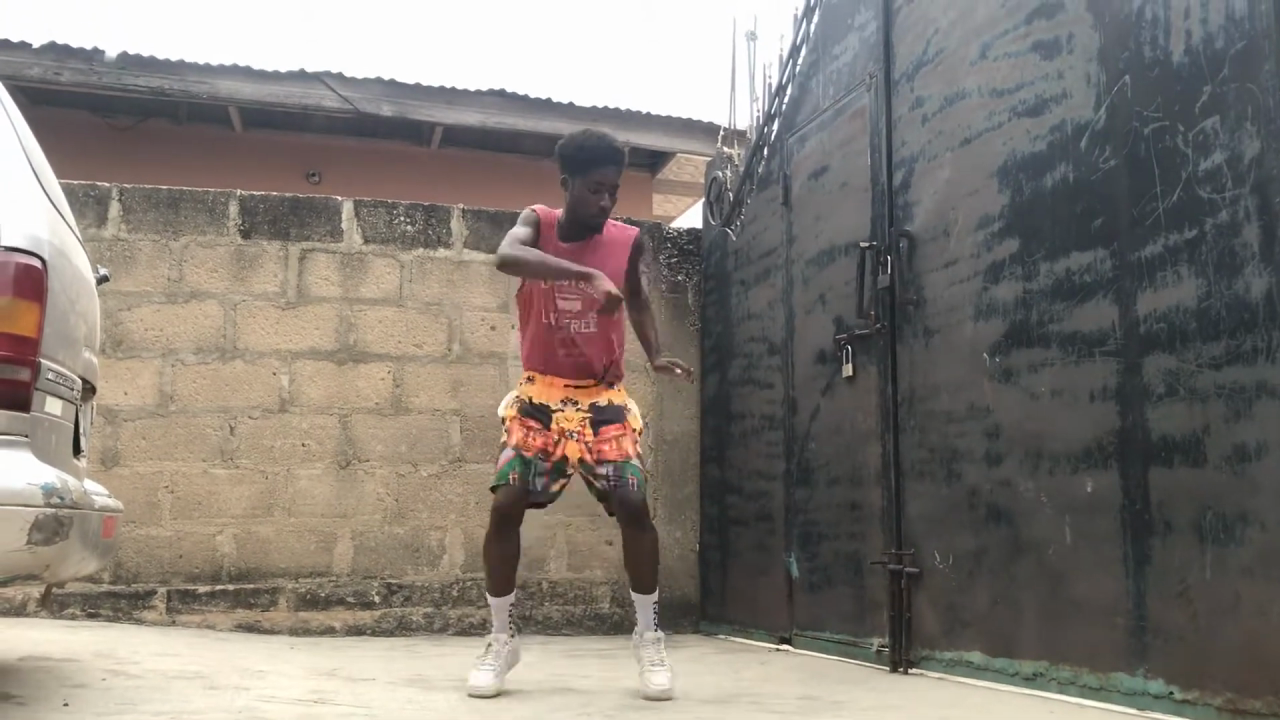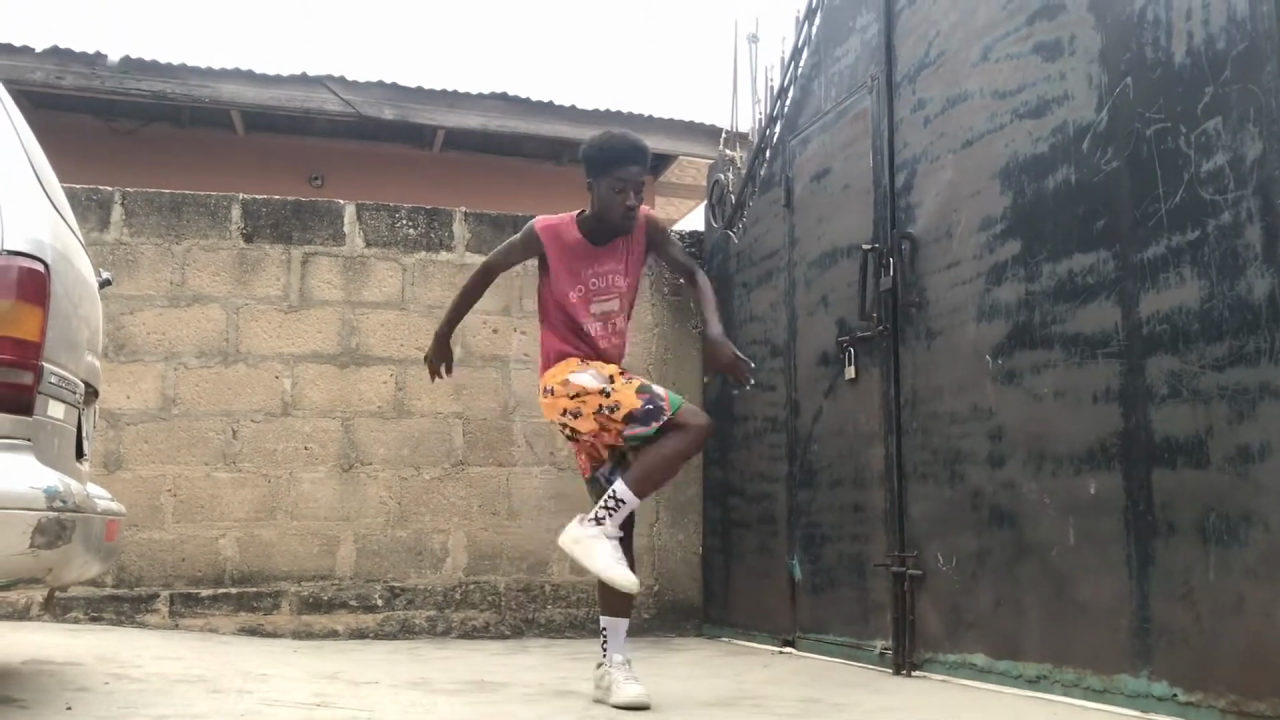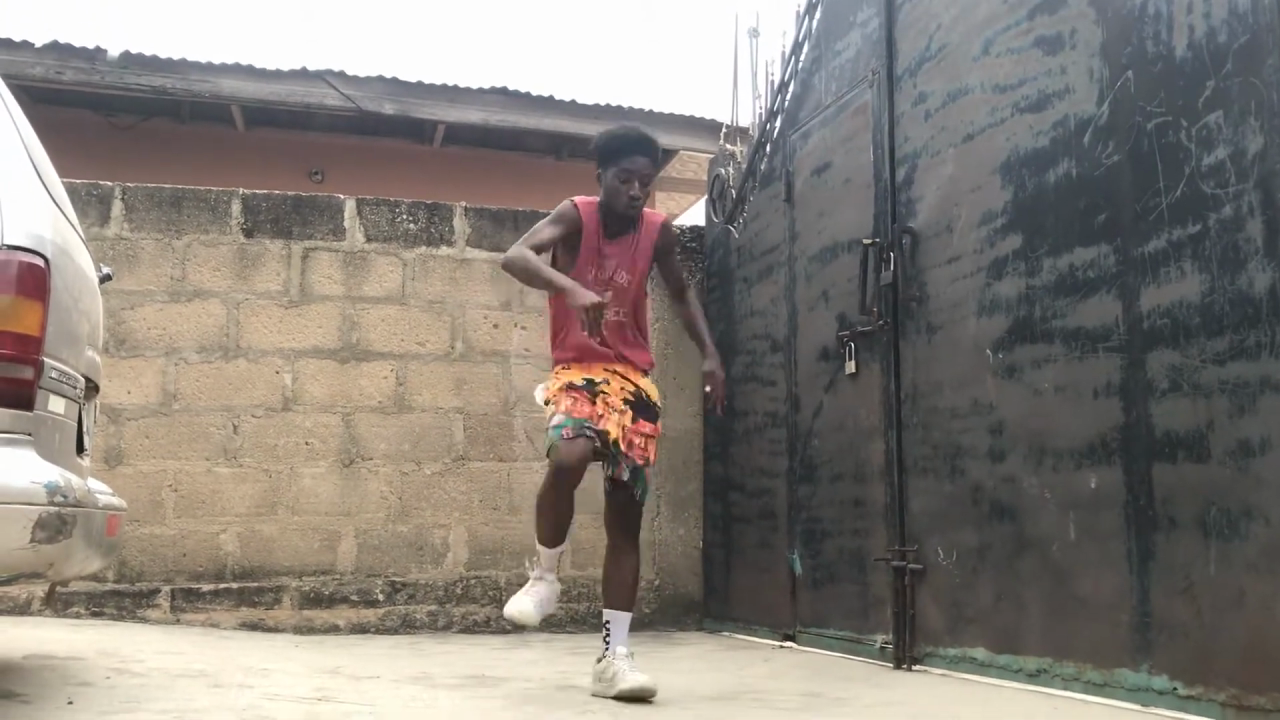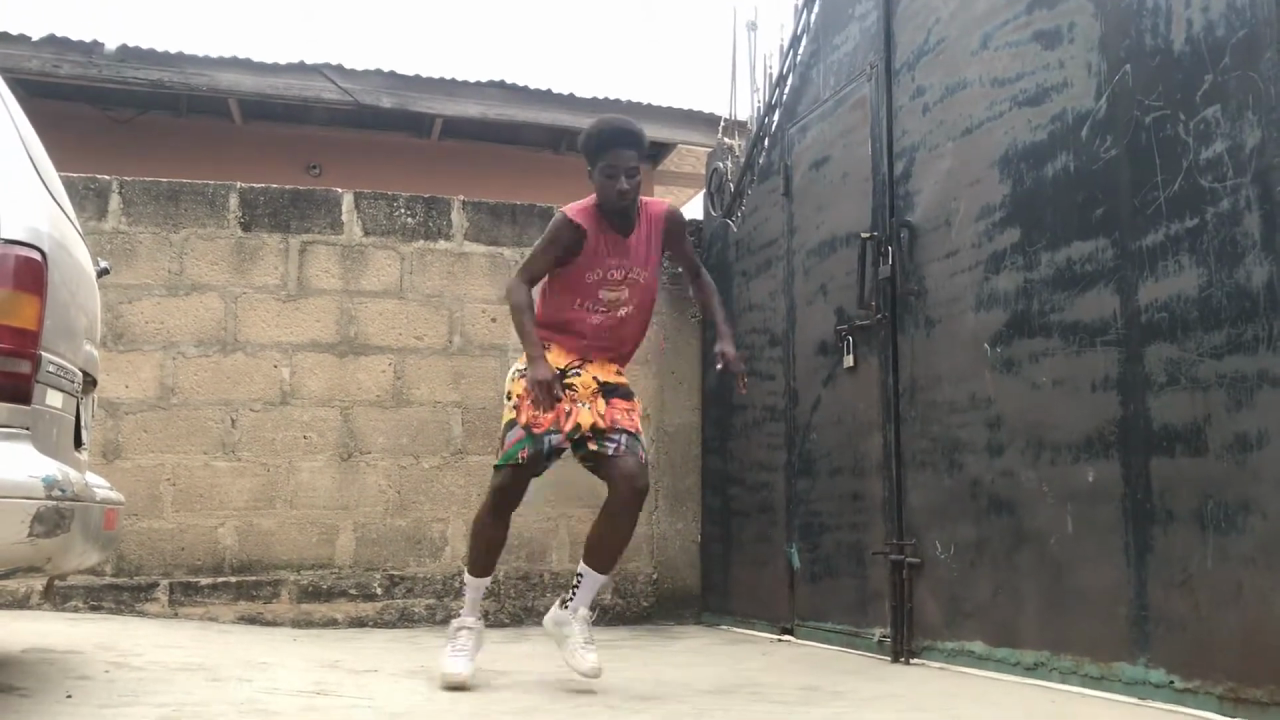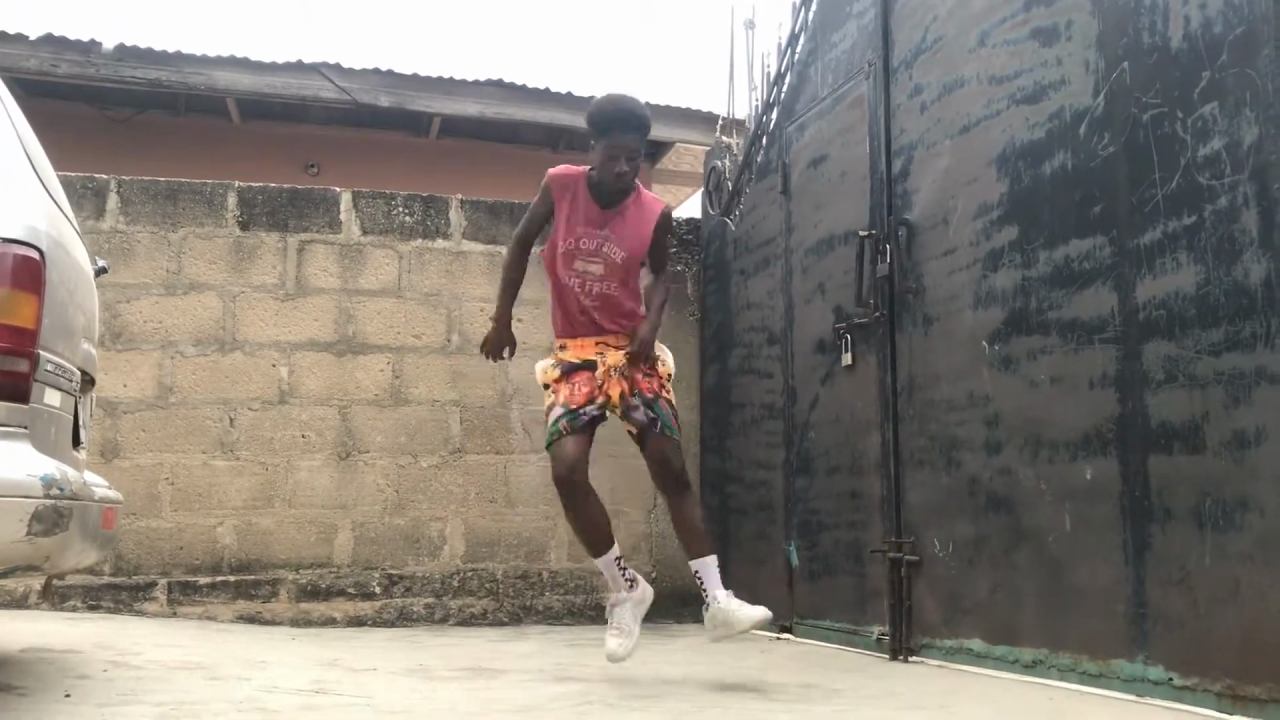
dt=0.4s
person 1, frame 1
left shoulder: (629, 242)
right shoulder: (536, 224)
right elbow: (506, 257)
left wrist: (657, 355)
right wrist: (586, 276)
left hip: (603, 398)
right hip: (541, 395)
left knee: (635, 509)
right knee: (505, 510)
left ankle: (648, 636)
right ankle: (501, 639)
person 1, frame 2
left shoulder: (645, 228)
right shoulder: (549, 233)
left elbow: (695, 275)
right elbow: (486, 269)
left wrist: (714, 333)
right wrist: (443, 334)
left hip: (611, 383)
right hip: (570, 377)
left knee: (622, 525)
right knee: (694, 425)
left ankle: (612, 664)
right ankle: (596, 523)
person 1, frame 3
left shoulder: (658, 230)
right shoulder: (574, 215)
left elbow: (680, 291)
right elbow: (516, 256)
left wrist: (710, 355)
right wrist: (572, 289)
left hip: (634, 383)
right hip: (577, 376)
left knee: (625, 518)
right knee: (568, 459)
left ankle: (614, 657)
right ankle: (544, 575)
person 1, frame 4
left shoulder: (664, 217)
right shoulder: (575, 222)
left elbow: (696, 273)
right elbow: (519, 286)
left wrist: (724, 336)
right wrist: (536, 357)
left hip: (608, 377)
right hip: (552, 367)
left knee: (632, 479)
right knee: (505, 487)
left ankle: (573, 612)
right ankle: (468, 624)
person 1, frame 5
left shoulder: (655, 213)
right shoulder: (560, 185)
right elbow: (522, 243)
left wrist: (649, 327)
right wrist: (501, 319)
left hip: (635, 352)
right hip: (576, 355)
left knee: (672, 472)
right knee: (567, 470)
left ankle: (717, 602)
right ankle: (623, 589)
